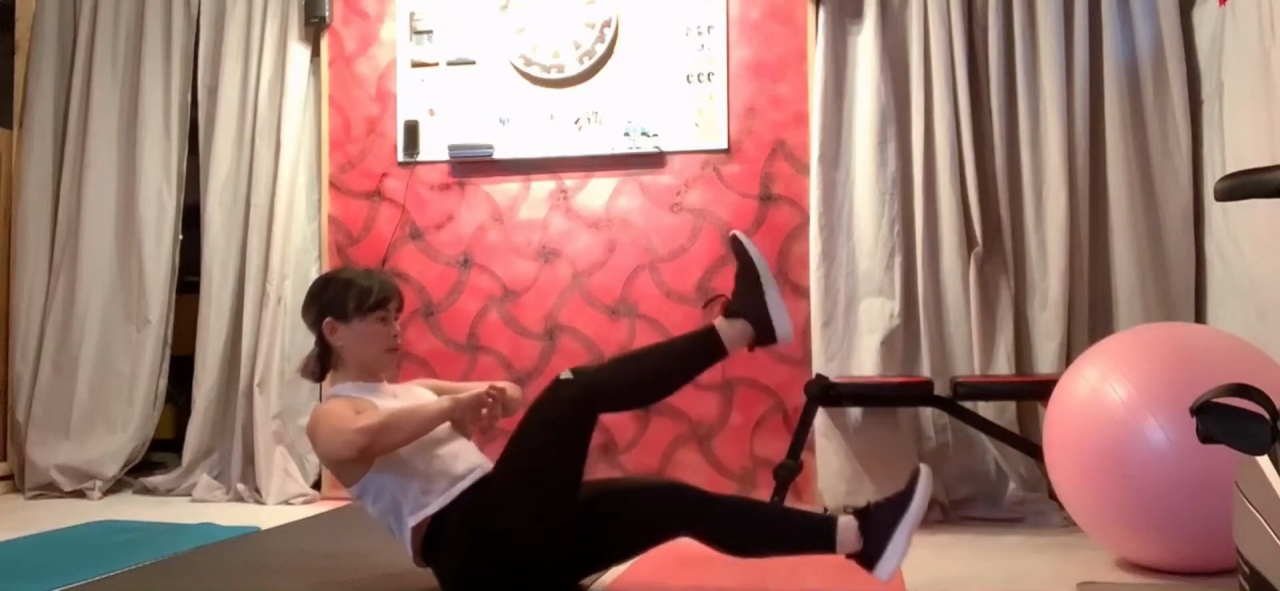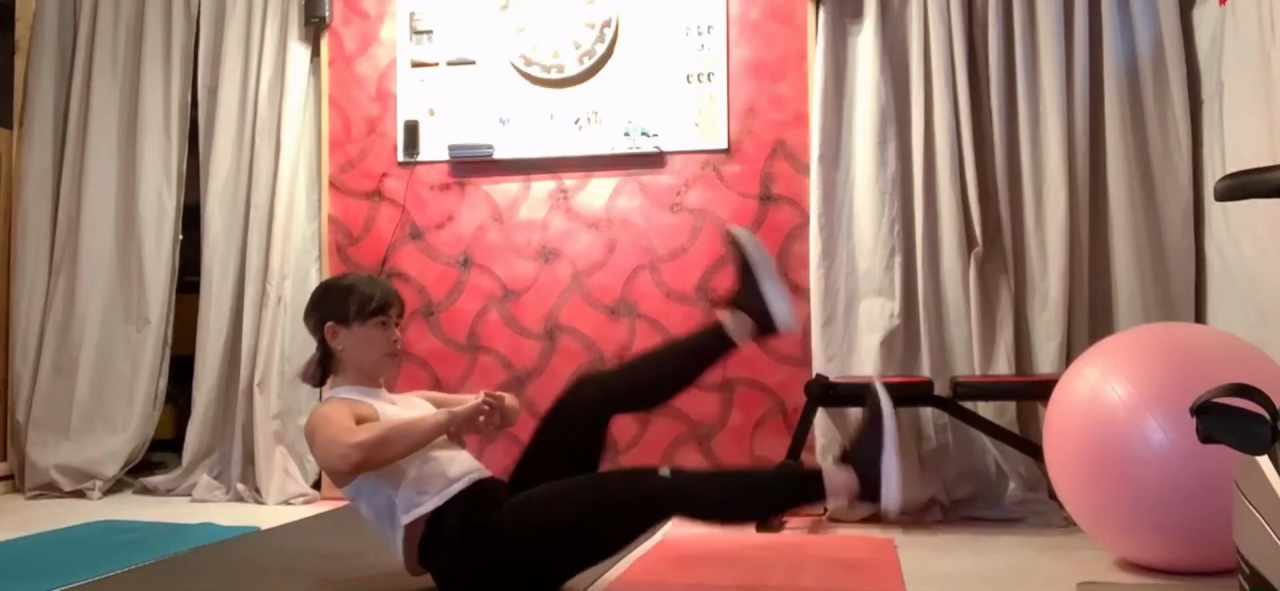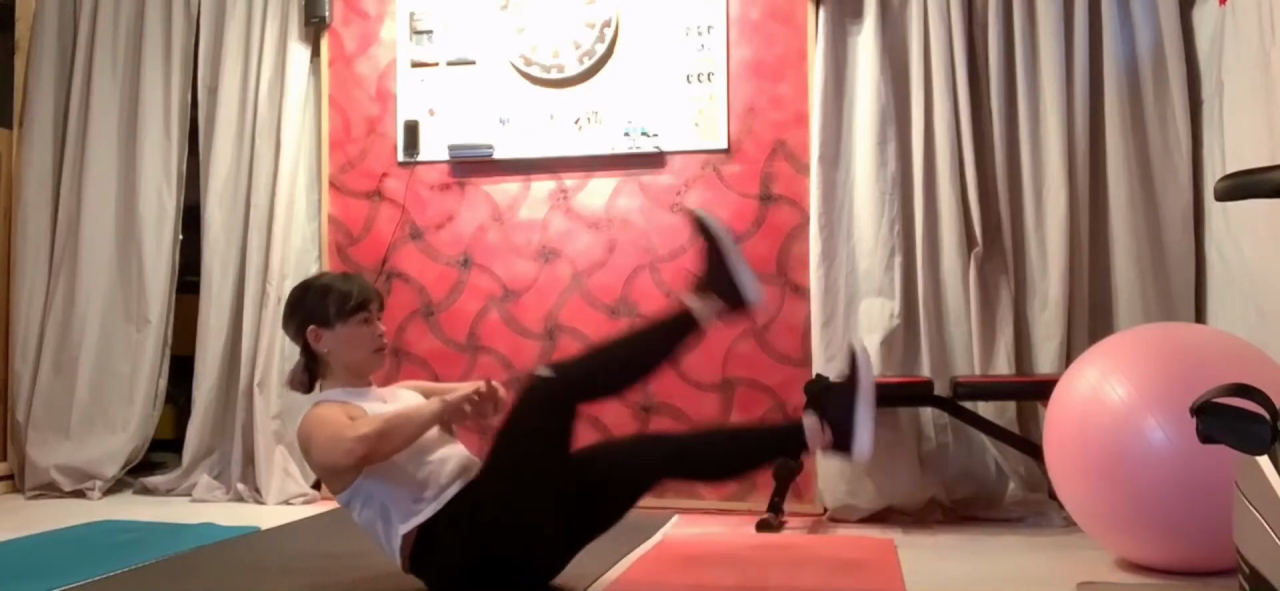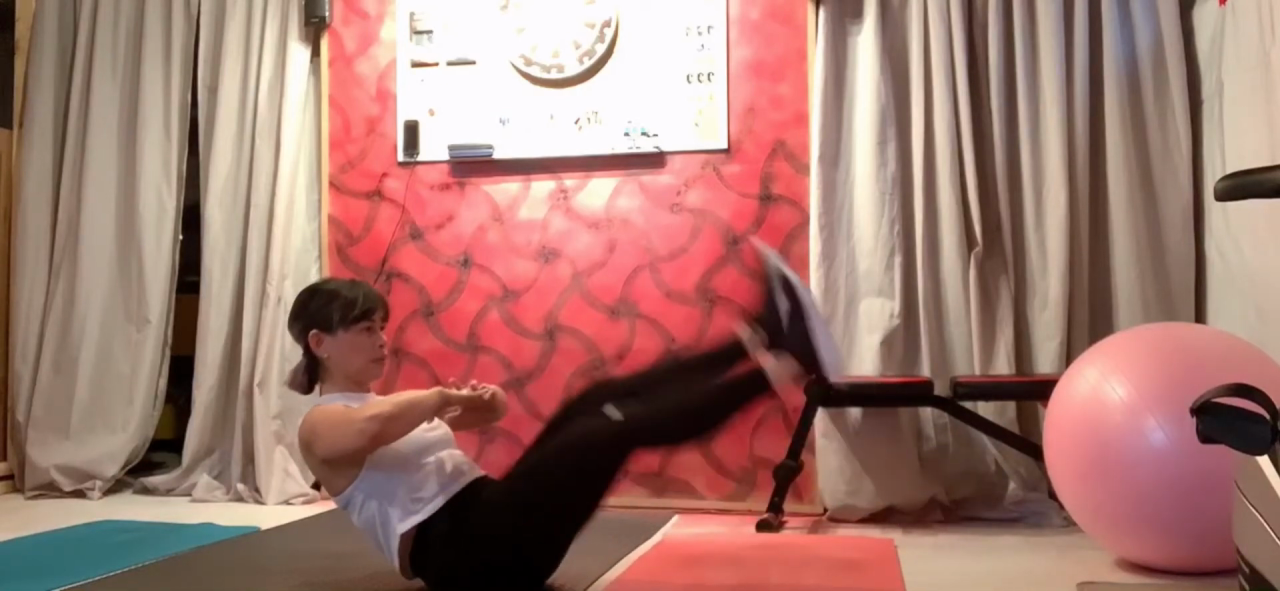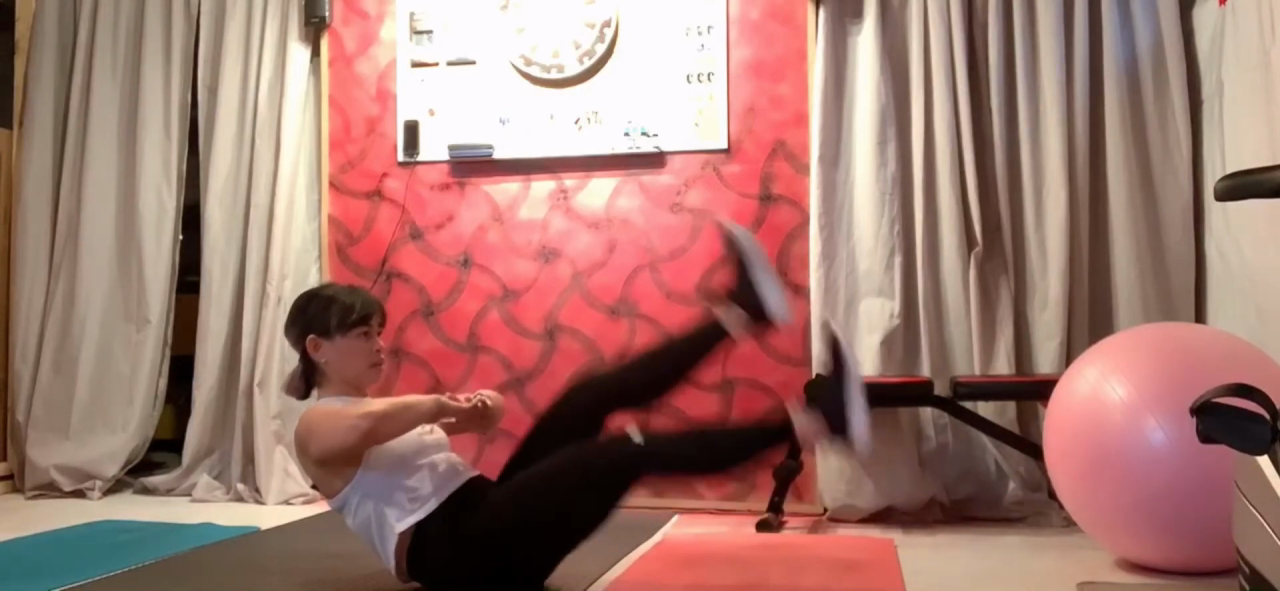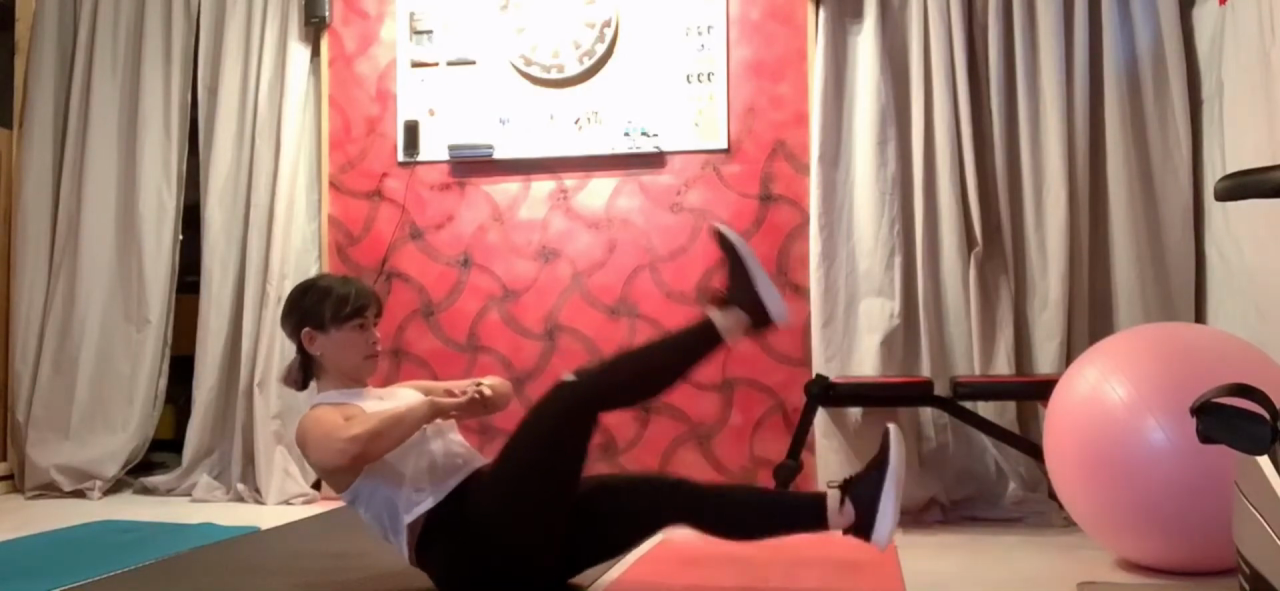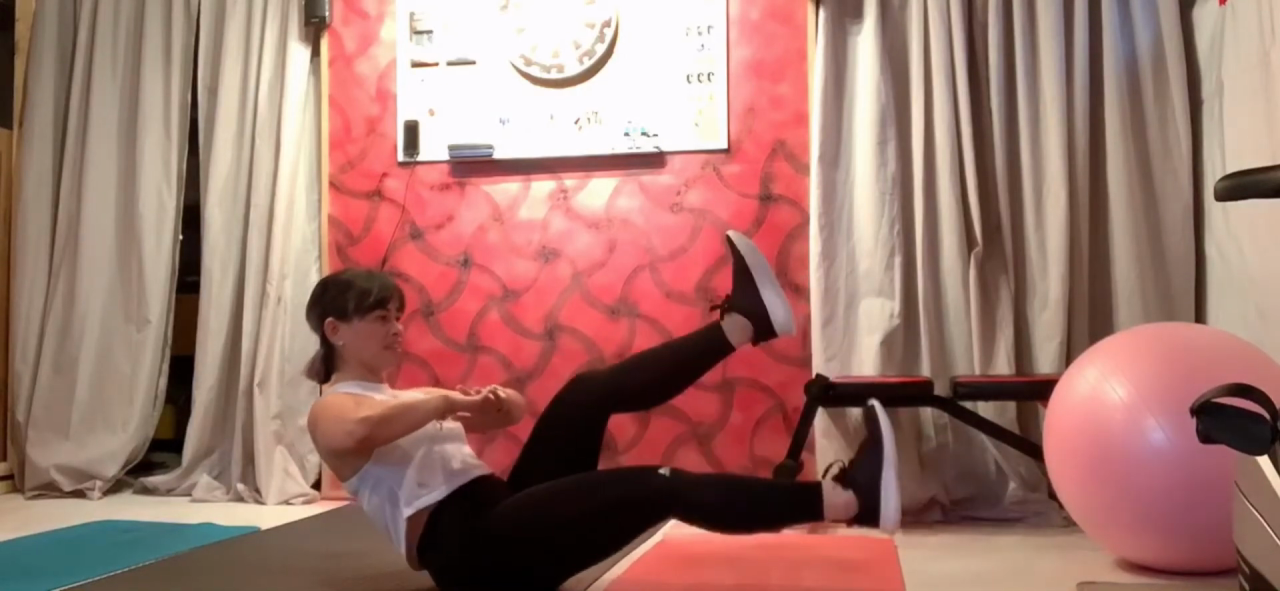
dt=0.7s
person 1, frame 1
left shoulder: (407, 389)
right shoulder: (332, 415)
left elbow: (511, 397)
right elbow: (353, 442)
left wrist: (482, 396)
right wrist: (453, 407)
left hip: (517, 535)
left knee: (676, 502)
right knee: (575, 389)
left ankle: (856, 537)
right ankle: (739, 327)
person 1, frame 2
left shoulder: (405, 401)
right shoulder: (330, 417)
left elbow: (510, 410)
right elbow: (349, 456)
left wrist: (487, 405)
right wrist: (448, 420)
left hip: (507, 519)
left knee: (593, 394)
right knee: (659, 489)
left ankle: (743, 321)
right ankle: (850, 480)
person 1, frame 3
left shoulder: (397, 394)
right shoulder: (323, 423)
left elbow: (475, 401)
right elbow: (355, 447)
left wrist: (474, 398)
right wrist: (445, 406)
left hip: (511, 536)
left knee: (655, 450)
right knee: (552, 388)
left ankle: (818, 427)
right ankle: (706, 305)
person 1, frame 4
left shoulder: (385, 405)
right shoulder: (321, 425)
left elbow: (490, 412)
right elbow: (364, 432)
left wrist: (476, 400)
right wrist: (440, 396)
left hip: (496, 532)
left knee: (598, 403)
right knee: (615, 426)
left ankle: (757, 344)
right ankle: (774, 371)
person 1, frame 5
left shoulder: (394, 406)
right shoulder: (317, 428)
left elbow: (494, 411)
right elbow: (359, 429)
left wrist: (477, 400)
right wrist: (439, 409)
left hip: (497, 527)
left knee: (588, 399)
right knee: (626, 452)
left ankle: (735, 318)
right ankle: (806, 421)
person 1, frame 6
left shoulder: (398, 395)
right shoulder: (320, 425)
left elbow: (502, 391)
right elbow: (348, 450)
left wrist: (480, 390)
right wrist: (435, 408)
left hip: (517, 536)
left knee: (675, 496)
right knee: (579, 392)
left ankle: (843, 509)
right ankle: (733, 316)
person 1, frame 7
left shoulder: (407, 400)
right shoulder: (332, 412)
left elbow: (515, 409)
right elbow: (357, 432)
left wrist: (489, 401)
right wrist: (442, 402)
left hip: (506, 519)
left knee: (587, 391)
right knee: (656, 487)
left ankle: (739, 323)
right ankle: (846, 499)
